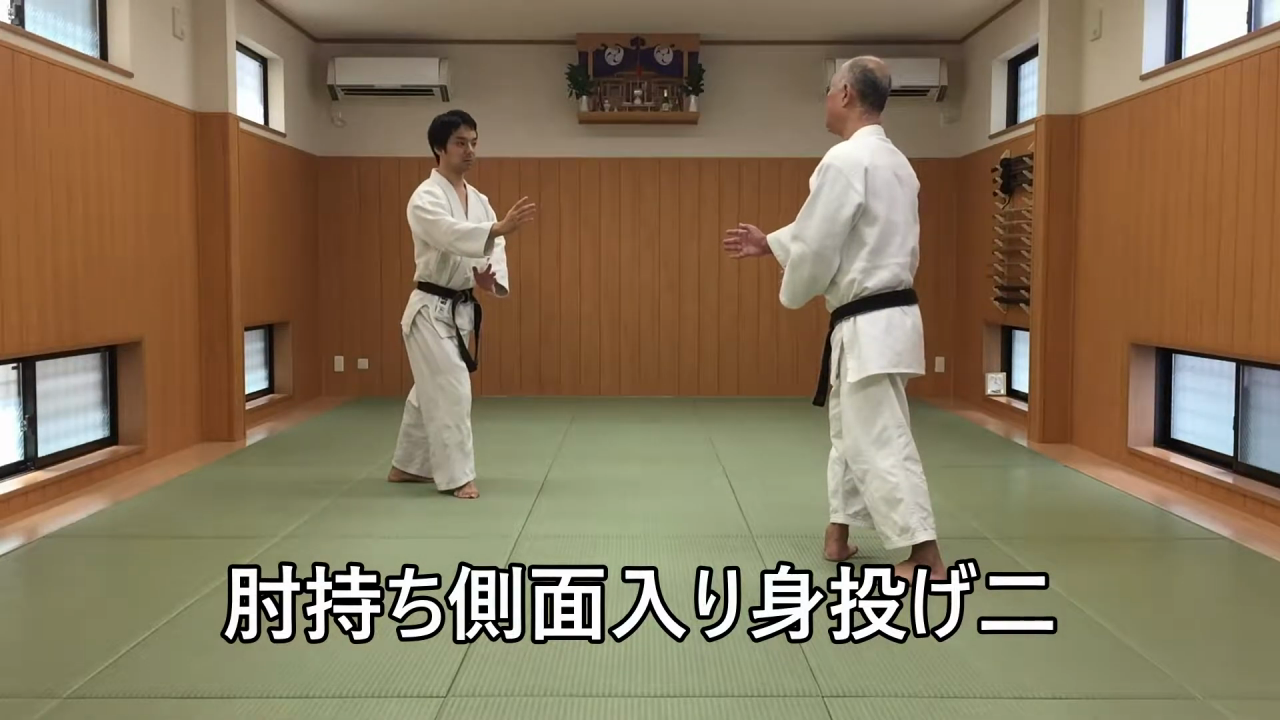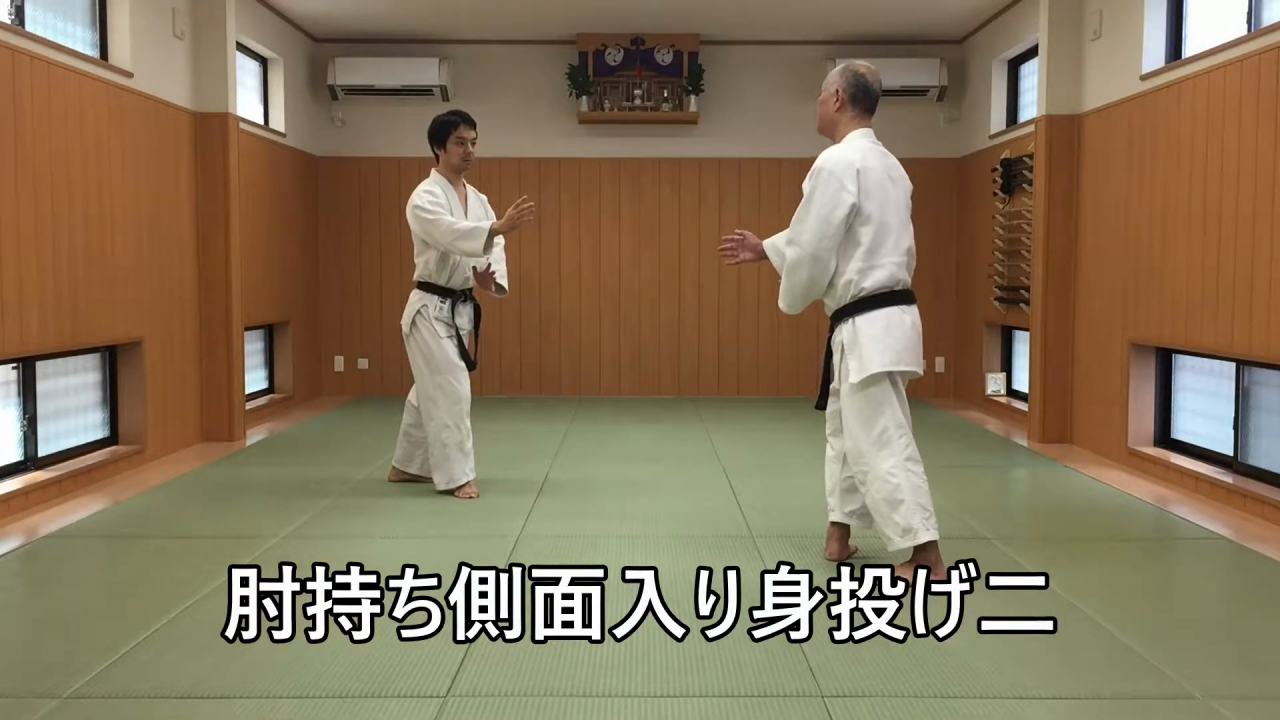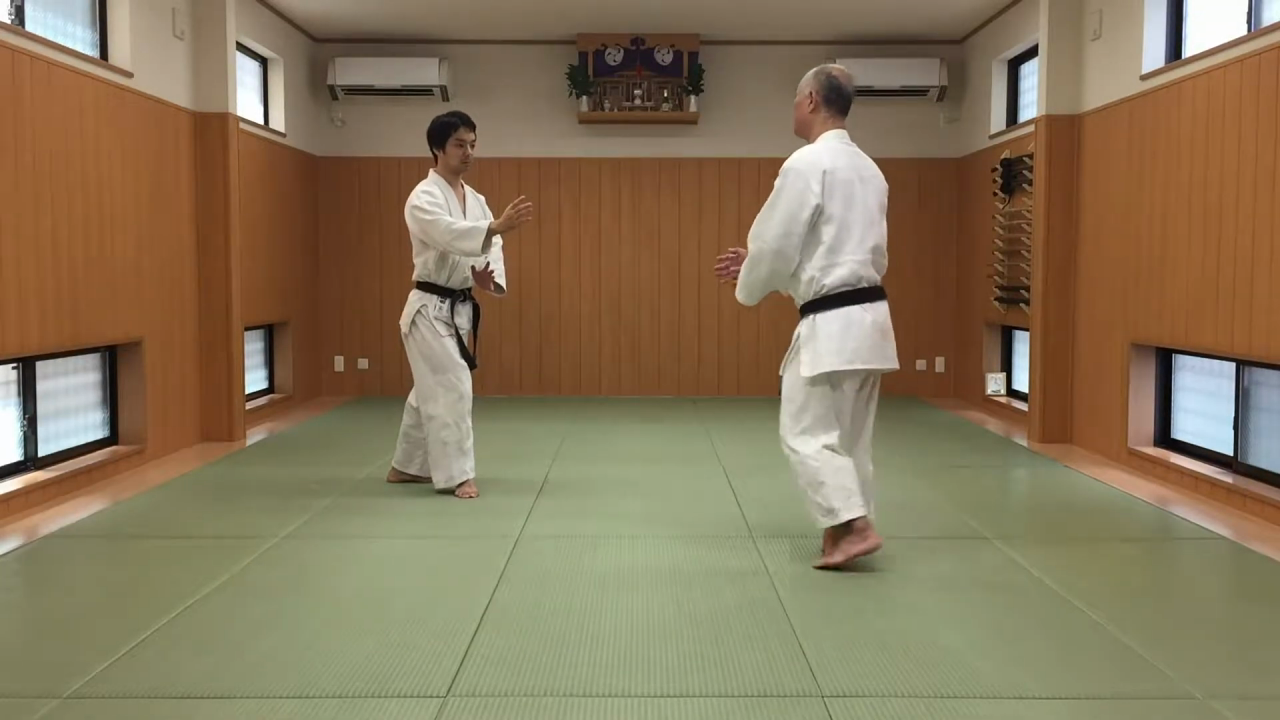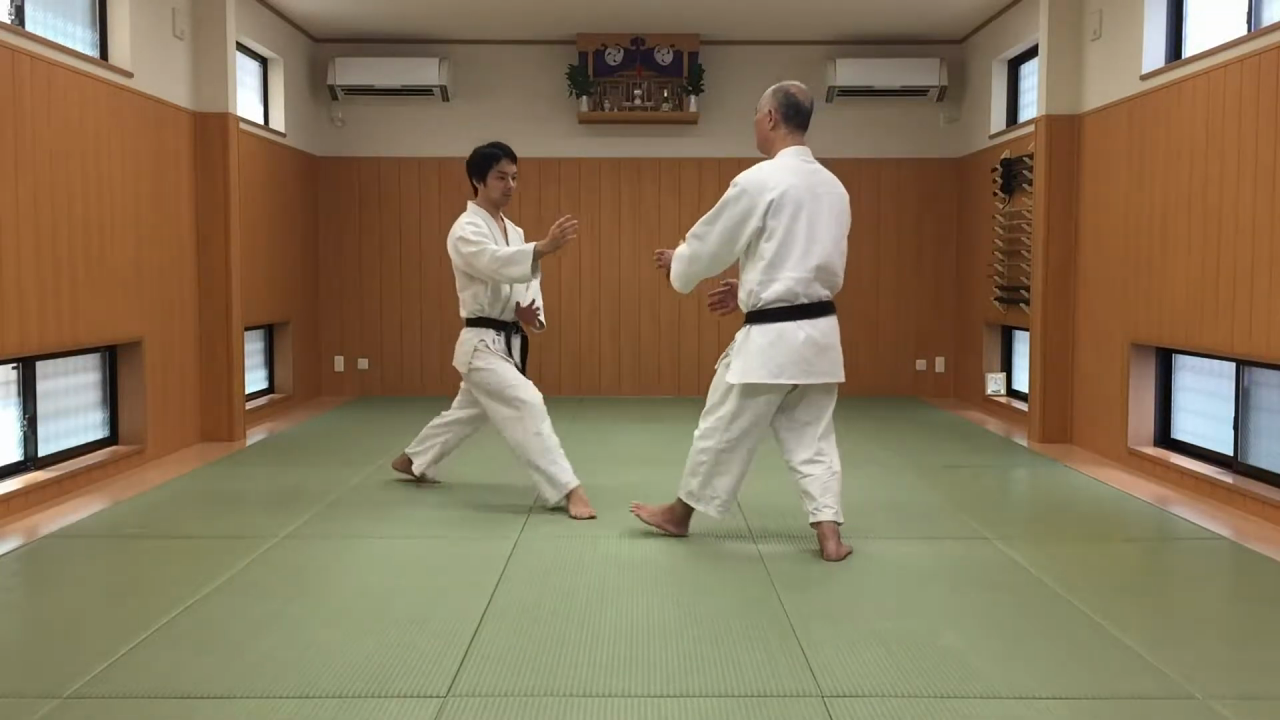
dt=0.4s
person 1, frame 1
left shoulder: (846, 160)
right shoulder: (895, 161)
left elbow: (818, 246)
left wrist: (792, 293)
right wrist: (770, 243)
left hip: (868, 324)
right hip: (888, 315)
left knee: (880, 443)
right knee: (850, 433)
left ankle: (925, 556)
right ankle: (839, 534)
person 1, frame 2
left shoulder: (837, 163)
right shoulder: (886, 164)
left elbow: (813, 248)
left wrist: (791, 300)
right wrist: (765, 249)
left hip: (867, 324)
right hip: (886, 315)
left knee: (882, 445)
right knee: (846, 434)
left ankle: (927, 556)
right ankle: (839, 533)
person 1, frame 3
left shoulder: (807, 163)
right shoulder: (868, 168)
left elbow: (776, 245)
left wrist: (750, 287)
right wrist: (757, 261)
left hip: (831, 320)
right hip: (867, 312)
left knee: (806, 433)
right knee: (847, 436)
left ankle: (855, 529)
right ankle: (838, 531)
person 1, frame 4
left shoulder: (758, 182)
right shoulder: (833, 186)
left elbow: (708, 244)
left wrist: (676, 263)
left hip: (771, 334)
right hip: (820, 328)
left knee: (721, 432)
right knee: (813, 441)
left ankle: (679, 513)
right ankle: (830, 532)
person 2, frame 1
left shoulder: (477, 199)
right shoulder: (426, 198)
left elbow: (491, 246)
right elbow: (451, 234)
left wrist: (492, 277)
right wrist: (500, 228)
left hip: (460, 309)
right hip: (431, 309)
left knee: (430, 391)
right knee: (451, 391)
left ankle: (407, 465)
right ankle: (457, 475)
person 2, frame 2
left shoulder: (477, 199)
right shoulder: (425, 198)
left elbow: (491, 245)
right elbow: (451, 233)
left wrist: (492, 277)
right wrist: (500, 226)
left hip: (460, 308)
right hip: (431, 308)
left knee: (429, 390)
right knee: (451, 391)
left ankle: (407, 465)
right ankle: (457, 475)
person 2, frame 3
left shoulder: (474, 200)
right shoulder: (423, 198)
left elbow: (489, 245)
right elbow: (449, 233)
left wrist: (490, 276)
right wrist: (498, 226)
left hip: (459, 307)
right hip: (431, 308)
left knee: (432, 391)
right knee: (453, 389)
left ankle: (407, 466)
right ankle: (456, 474)
person 2, frame 4
left shoulder: (512, 231)
right shoulder: (466, 231)
left elbow: (528, 277)
right elbow: (496, 263)
left wrist: (531, 312)
right wrist: (543, 247)
left hip: (507, 341)
right hip: (483, 343)
left knee: (467, 413)
right knee: (526, 405)
left ankle: (412, 460)
right ankle: (567, 491)
